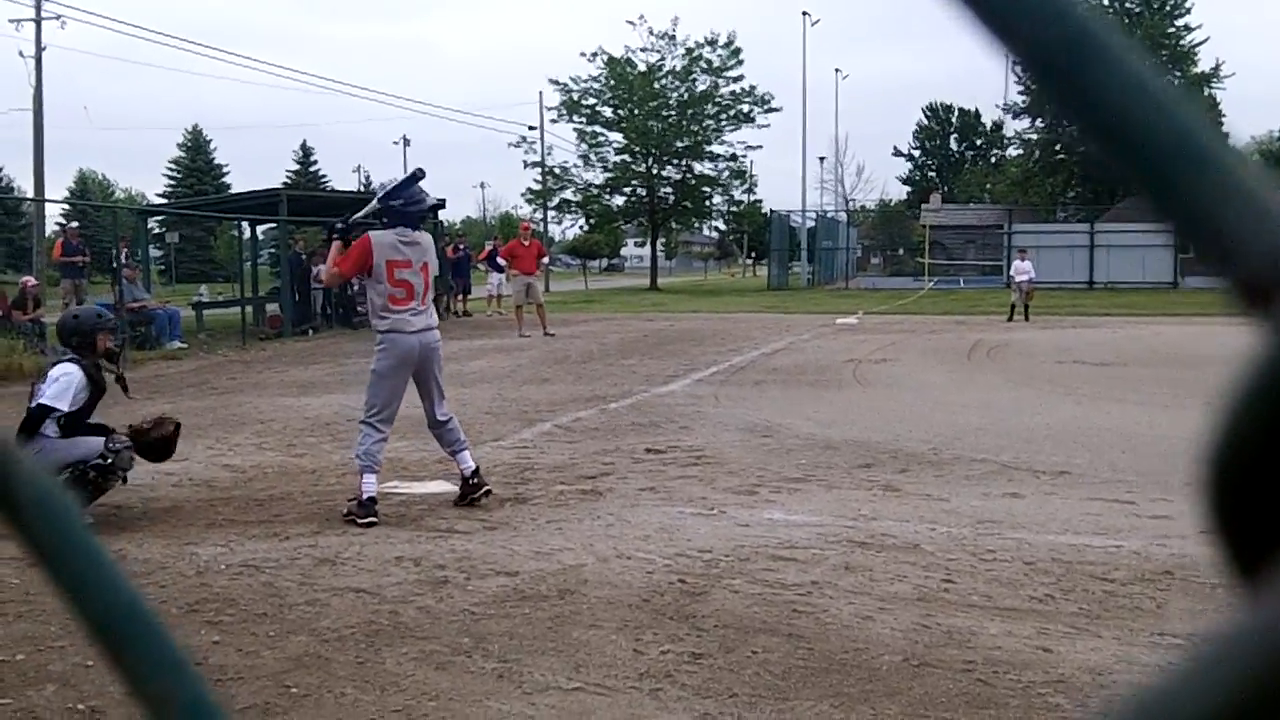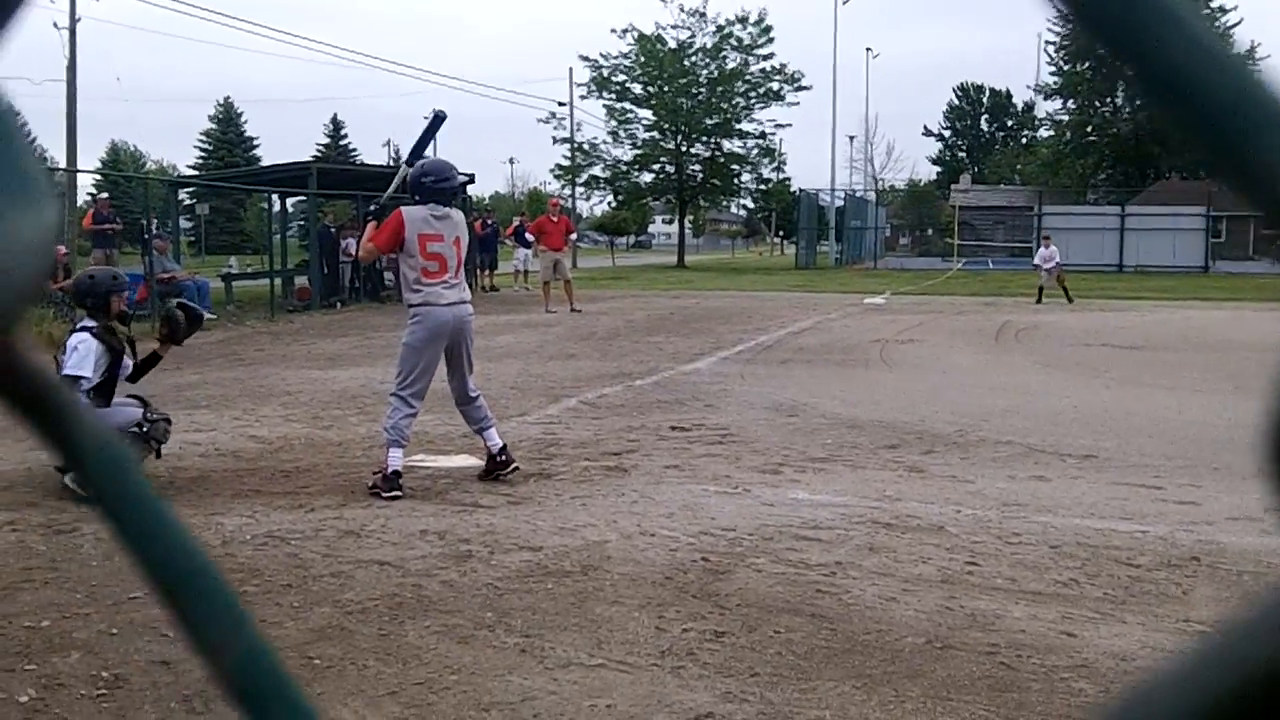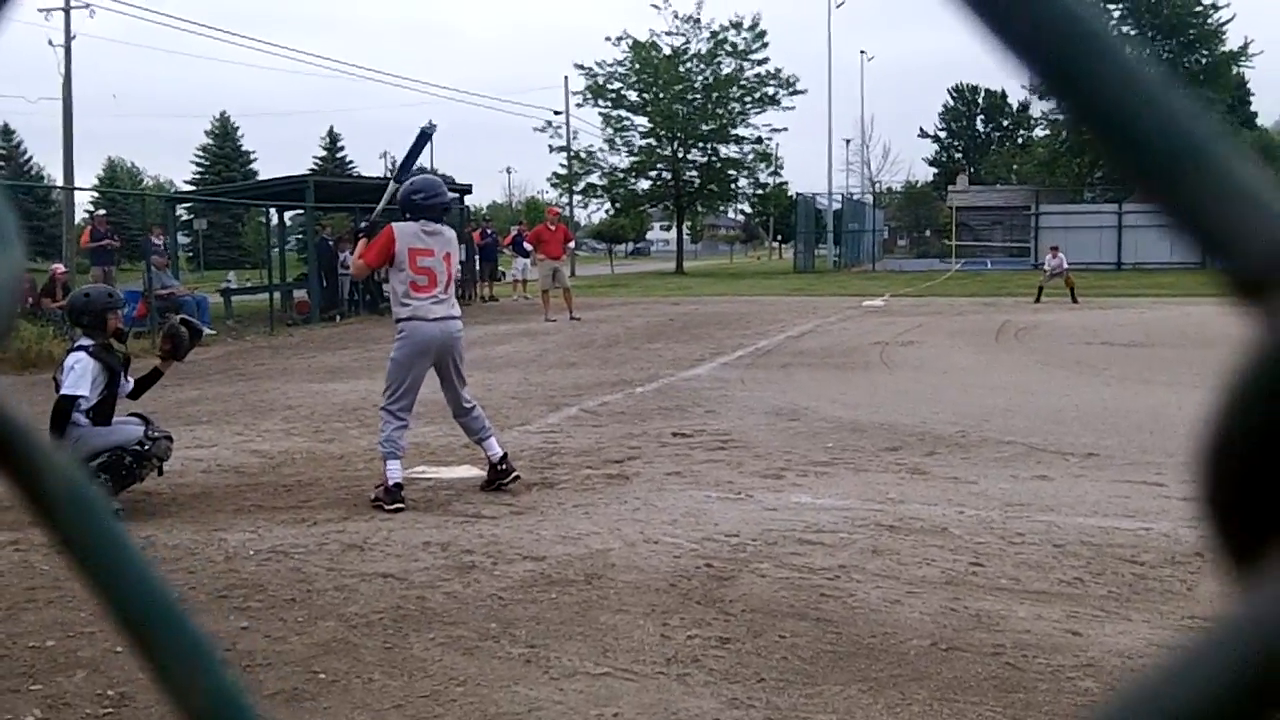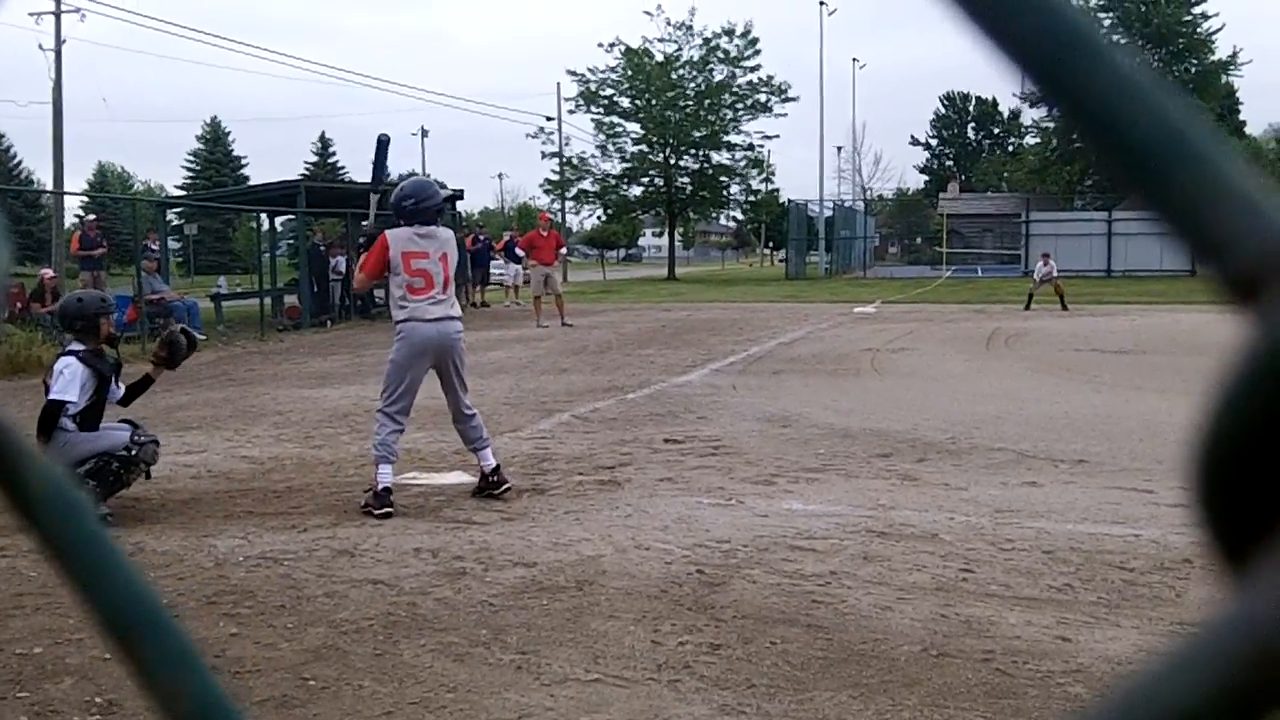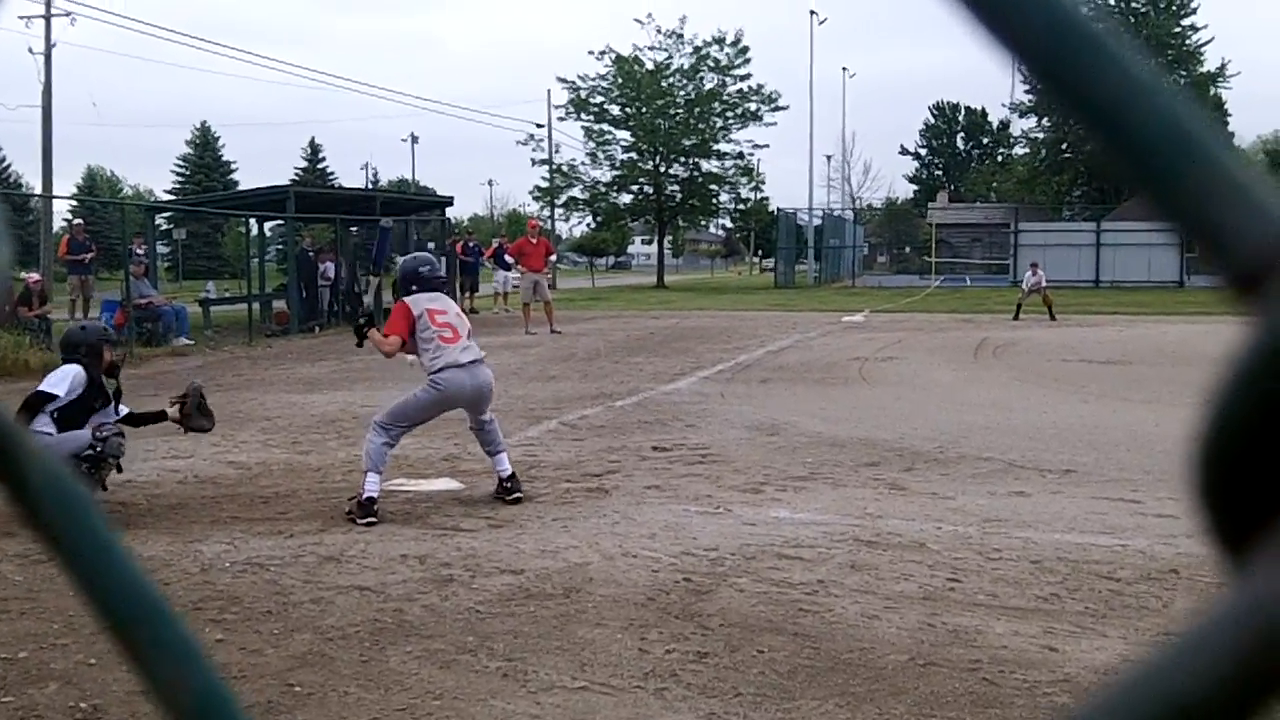
dt=0.5s
person 1, frame 1
left shoulder: (372, 241)
right shoulder: (427, 242)
left elbow: (331, 279)
left wrist: (337, 240)
left hip: (394, 341)
right hip: (429, 337)
left knee: (375, 421)
right knee: (438, 412)
left ankle: (366, 500)
right ankle: (472, 477)
person 1, frame 2
left shoulder: (404, 217)
right shoulder: (459, 219)
left elbow: (365, 255)
left wrist: (372, 220)
left hip: (427, 315)
right hip: (462, 312)
left knee: (406, 395)
right knee: (465, 389)
left ankle: (391, 474)
right ankle: (499, 454)
person 1, frame 3
left shoulder: (396, 232)
right shoulder: (450, 236)
left elbow: (358, 271)
left wrist: (363, 237)
left hip: (415, 330)
right hip: (451, 328)
left knee: (395, 409)
right knee: (461, 401)
left ankle: (392, 486)
right ankle: (500, 463)
person 1, frame 4
left shoulder: (390, 240)
right shoulder: (448, 237)
left elbow: (360, 285)
left wrist: (365, 251)
left hip: (413, 332)
right hip: (450, 329)
left knee: (391, 412)
right knee: (462, 406)
left ankle: (382, 490)
right ankle: (492, 473)
person 1, frame 5
left shoulder: (407, 304)
right shoulder: (450, 303)
left elbow: (390, 348)
left wrist: (368, 330)
right wrist: (405, 339)
left hip: (447, 381)
right hip: (482, 376)
left knee: (383, 428)
right knee: (483, 420)
left ankle: (368, 501)
right ankle: (508, 481)
person 2, frame 1
left shoulder: (90, 370)
right shoulder: (72, 372)
left elbow: (79, 426)
right elbow: (38, 413)
left wrist: (124, 436)
left hip: (53, 445)
right hip: (40, 449)
right knee: (120, 451)
person 2, frame 2
left shoulder: (106, 333)
right shoulder: (88, 339)
left elbow: (132, 373)
right elbow: (67, 384)
left wrist: (163, 348)
left hip: (93, 414)
left knee: (139, 407)
right knee: (156, 426)
person 2, frame 3
left shoulder: (105, 352)
right shoulder: (84, 358)
left elbow: (132, 391)
right elbow: (63, 407)
left wrist: (165, 364)
left hip: (90, 431)
right hip: (76, 436)
left knee: (139, 423)
right knee: (158, 442)
person 2, frame 4
left shoulder: (98, 360)
right shoulder: (75, 363)
left elbow: (123, 398)
right elbow: (50, 411)
left wrist: (157, 370)
left hip: (76, 437)
right hip: (63, 443)
left knee: (129, 432)
person 2, frame 5
left shoulder: (97, 390)
right shoulder: (75, 371)
left elbow: (132, 419)
right elbow: (33, 403)
left wrist: (168, 414)
right hip: (39, 445)
right knee: (110, 439)
